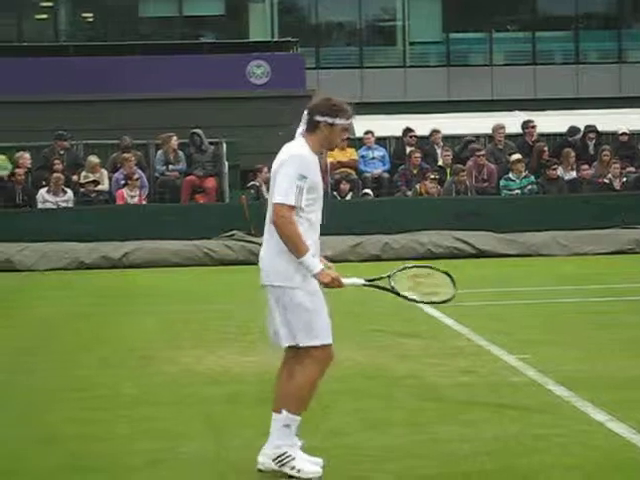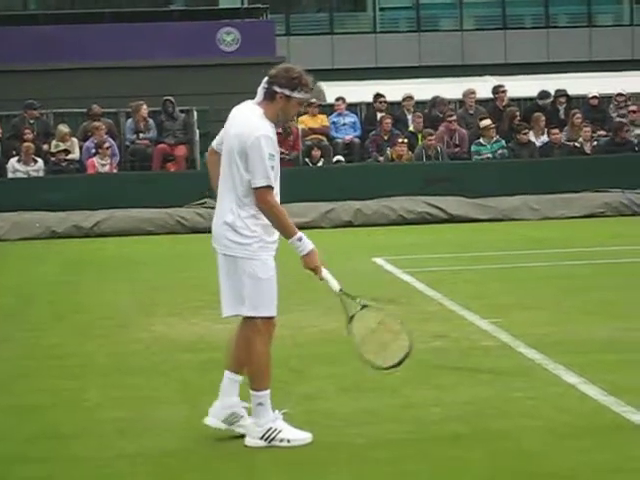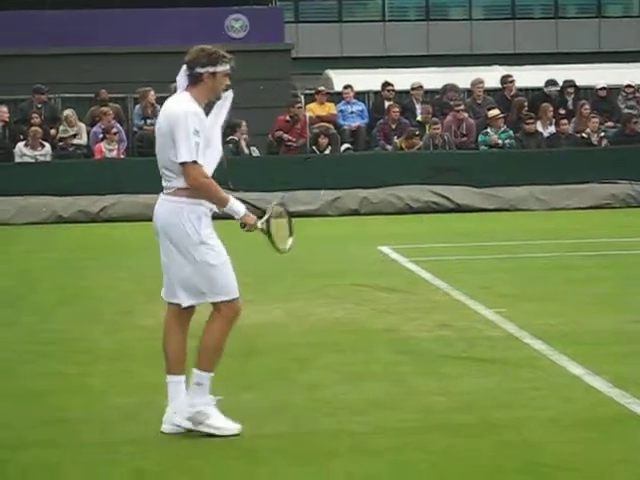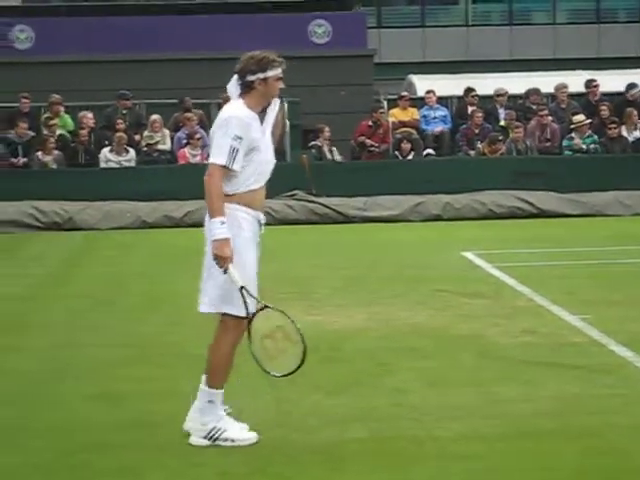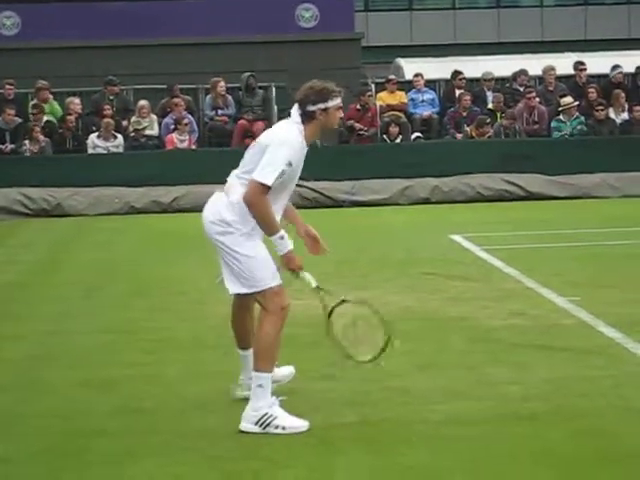
dt=0.7s
person 1, frame 1
left shoulder: (306, 156)
right shoulder: (298, 157)
right elbow: (280, 217)
left wrist: (315, 262)
right wrist: (316, 266)
left hip: (292, 270)
right hip: (292, 273)
left knee: (298, 353)
right knee: (319, 354)
left ankle: (278, 444)
right ankle: (280, 444)
person 1, frame 2
left shoulder: (244, 111)
right shoulder: (259, 134)
left elbow: (212, 155)
right elbow: (265, 200)
right wrist: (303, 245)
left hip: (237, 232)
right hip: (248, 239)
left knee: (252, 321)
right knee: (261, 324)
left ankle: (227, 405)
right ankle: (263, 423)
person 1, frame 3
left shoulder: (181, 106)
right shoulder: (187, 111)
right elbow: (194, 176)
right wrist: (238, 210)
left hip: (174, 211)
right hip: (187, 216)
left knee: (179, 309)
right knee: (227, 306)
left ankle: (180, 408)
right ankle: (197, 402)
person 1, frame 4
left shoulder: (251, 116)
right shoulder: (235, 118)
left elbow: (264, 155)
right elbow: (214, 177)
left wrist: (275, 109)
right wrist: (220, 233)
left hip: (245, 223)
right hip: (232, 222)
left knee: (238, 317)
right knee: (233, 319)
left ankle: (203, 408)
right ankle: (208, 421)
person 1, frame 5
left shoulder: (294, 135)
right shoulder: (288, 141)
right elbow: (254, 195)
left wrist: (302, 226)
right wrist: (284, 246)
left hip: (227, 217)
right hip: (231, 222)
left knee: (246, 297)
right knee: (277, 304)
left ankle: (251, 374)
right ankle: (260, 409)
